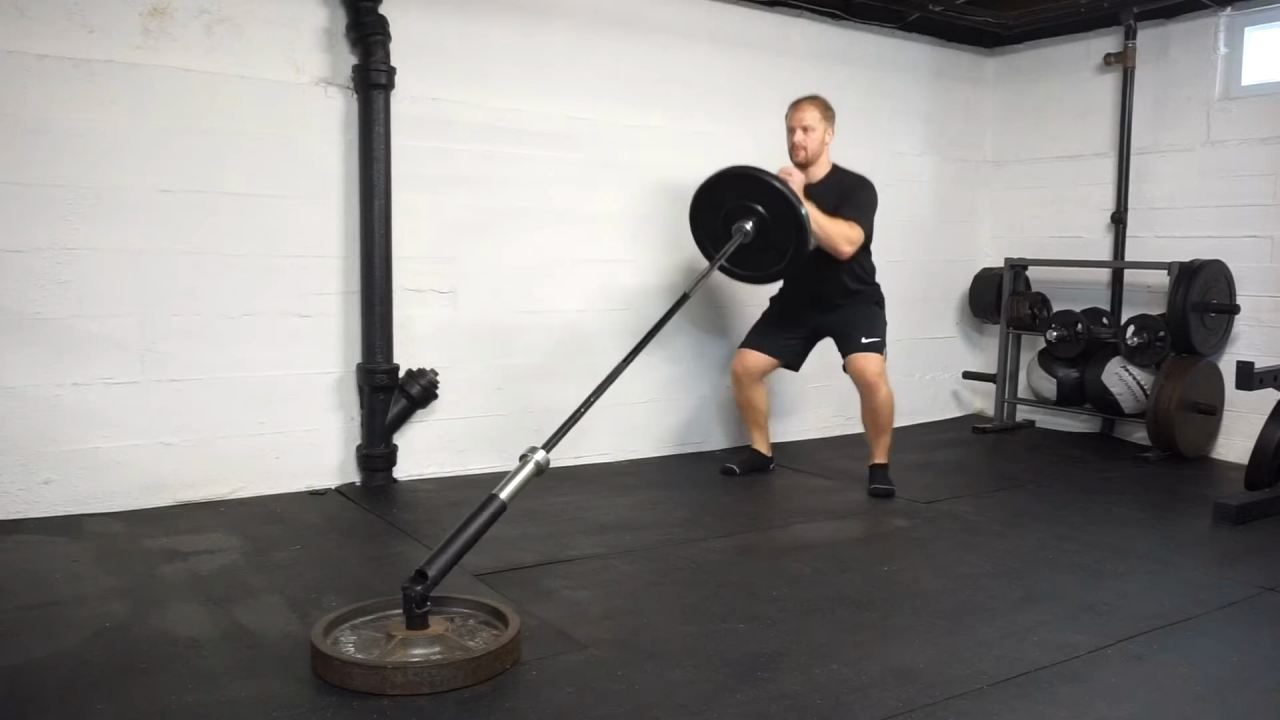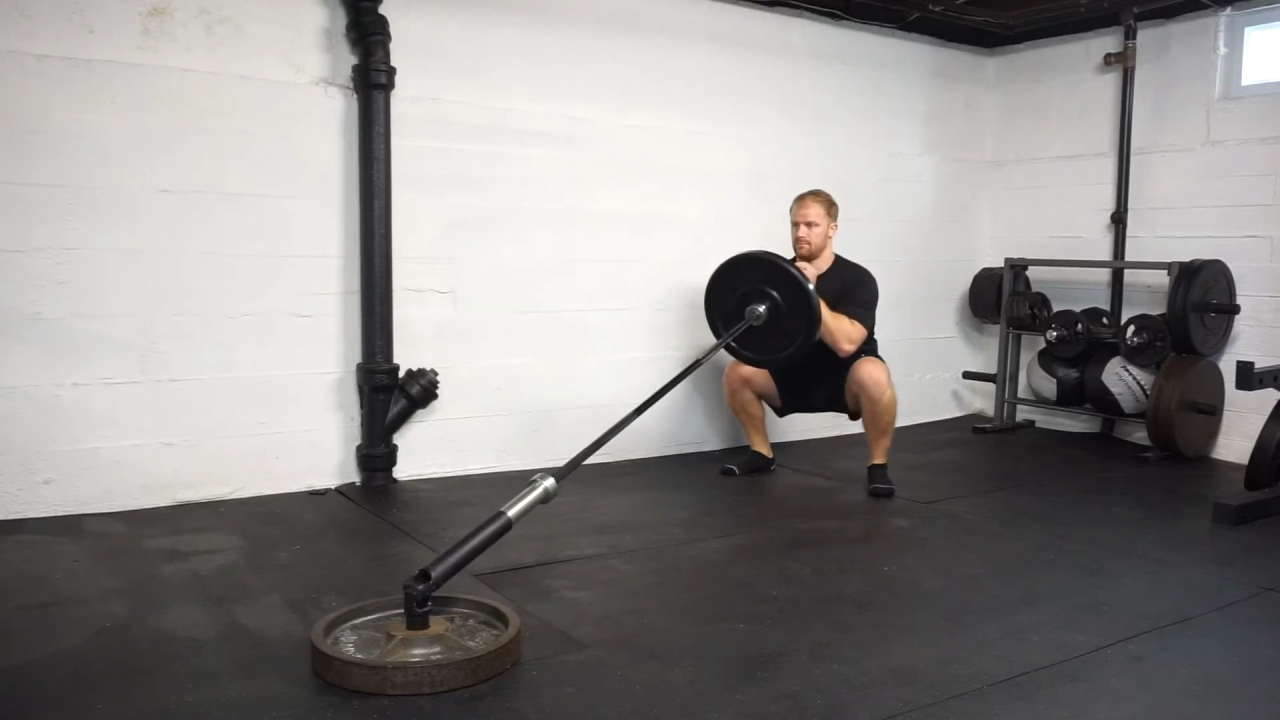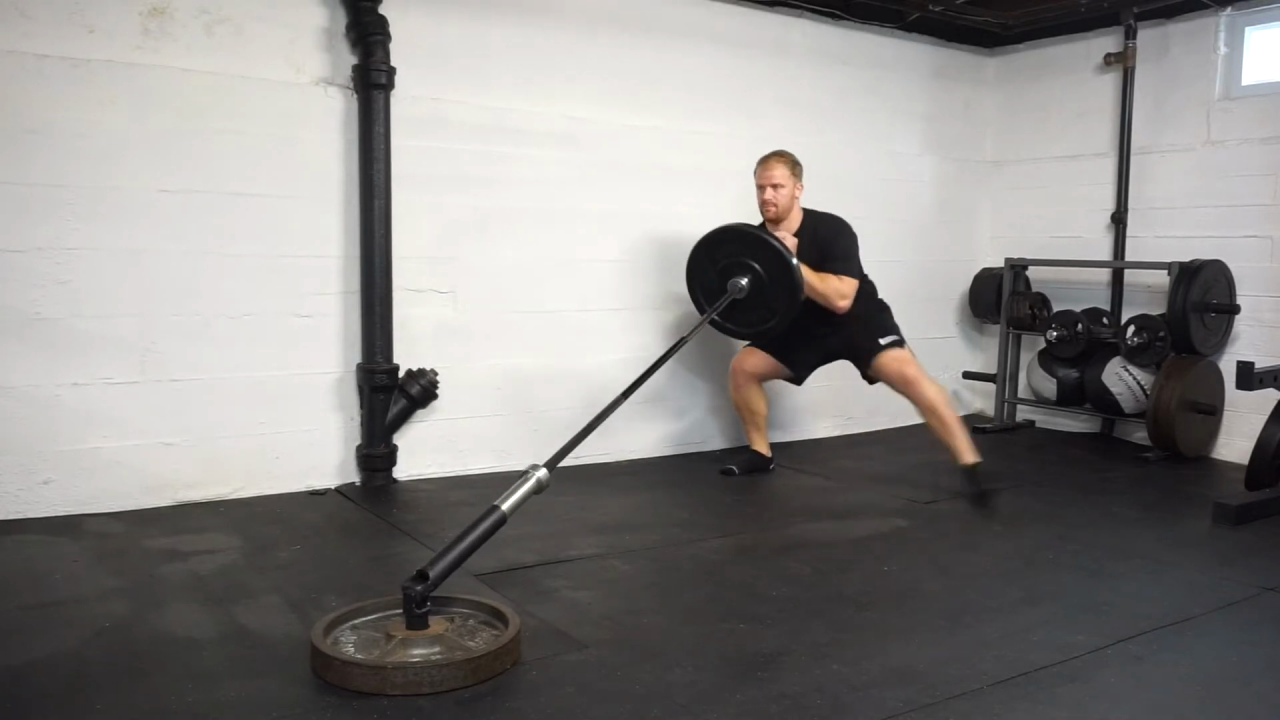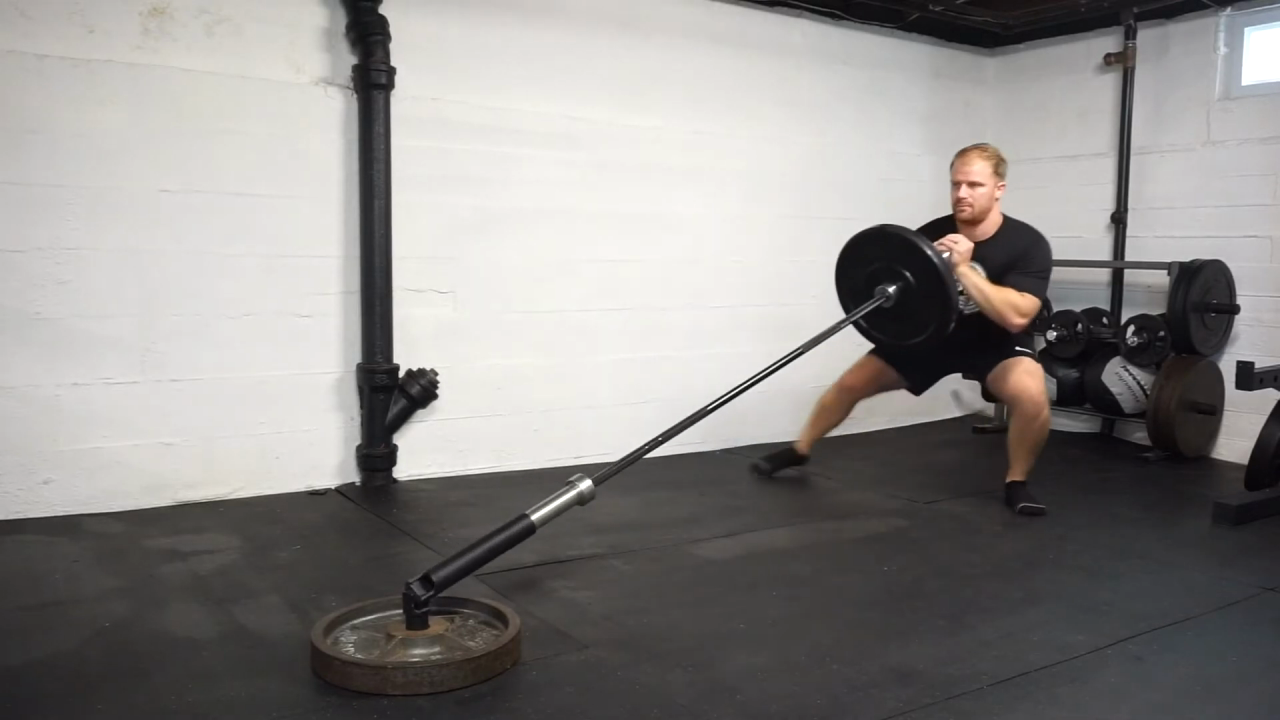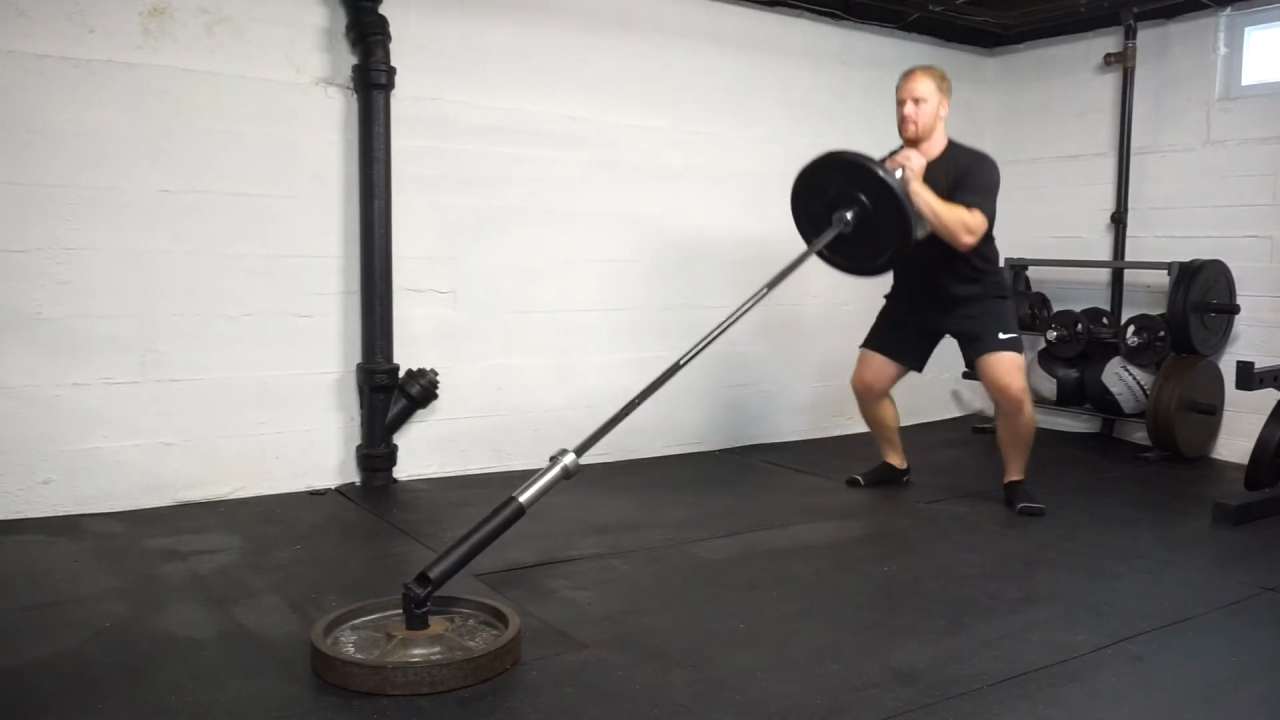
dt=1s
person 1, frame 1
left shoulder: (854, 188)
left elbow: (844, 244)
left wrist: (800, 201)
left hip: (852, 301)
right hip: (796, 300)
left knee: (869, 373)
right knee: (744, 366)
left ankle: (879, 465)
right ankle: (760, 450)
person 1, frame 2
left shoulder: (856, 279)
left elbow: (846, 344)
left hip: (845, 379)
right hip: (797, 373)
left knee: (873, 376)
right knee: (738, 374)
left ankle: (878, 466)
right ankle: (761, 452)
person 1, frame 3
left shoulder: (831, 230)
left elbow: (841, 299)
left hip: (858, 318)
right hip: (804, 325)
left knee: (907, 375)
right knee: (743, 367)
left ankle: (970, 463)
right ankle: (760, 453)
person 1, frame 4
left shoulder: (1026, 244)
right shoulder: (930, 236)
left elbow: (1016, 317)
left wrist: (963, 269)
left hip: (996, 341)
left knee: (1030, 394)
right knee: (853, 383)
left ankle: (1016, 482)
right ankle: (799, 449)
person 1, frame 5
left shoulder: (973, 165)
right shoulder: (888, 168)
left elbow: (966, 233)
left wrist: (916, 186)
left hip: (976, 296)
right hip: (912, 296)
left knee: (1010, 388)
right knee: (867, 382)
left ankle: (1015, 483)
right ankle: (895, 465)
